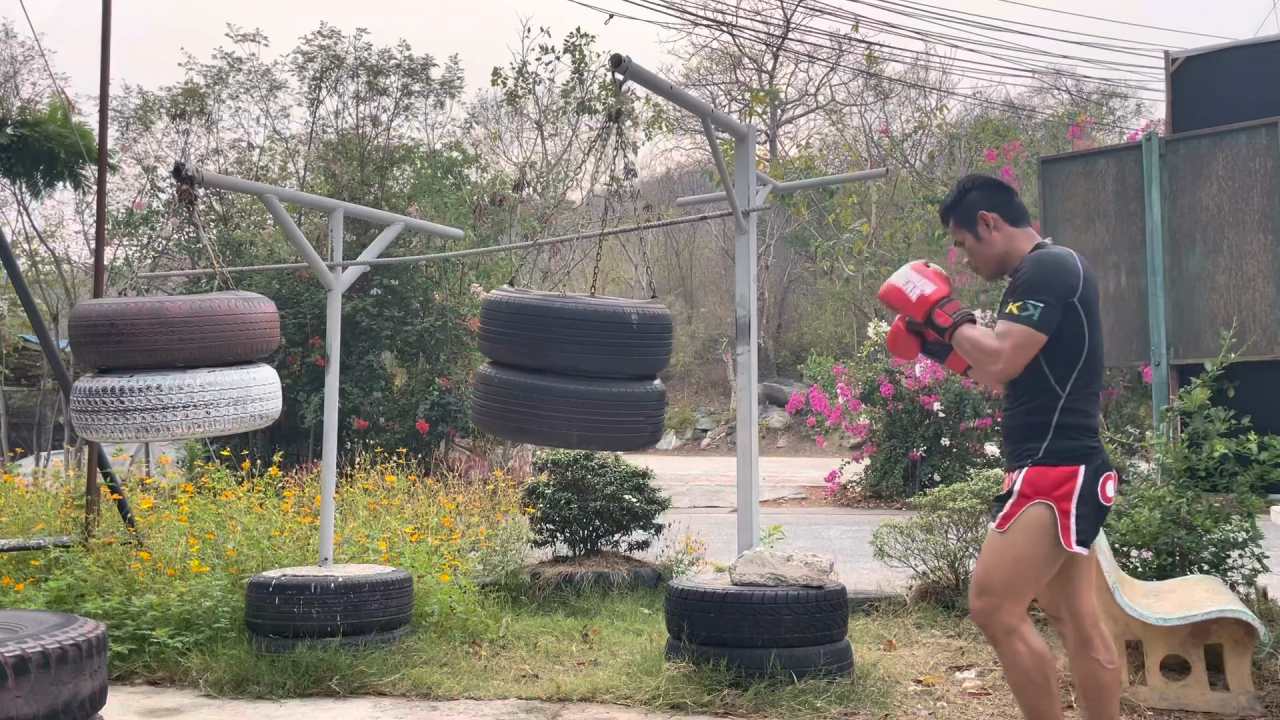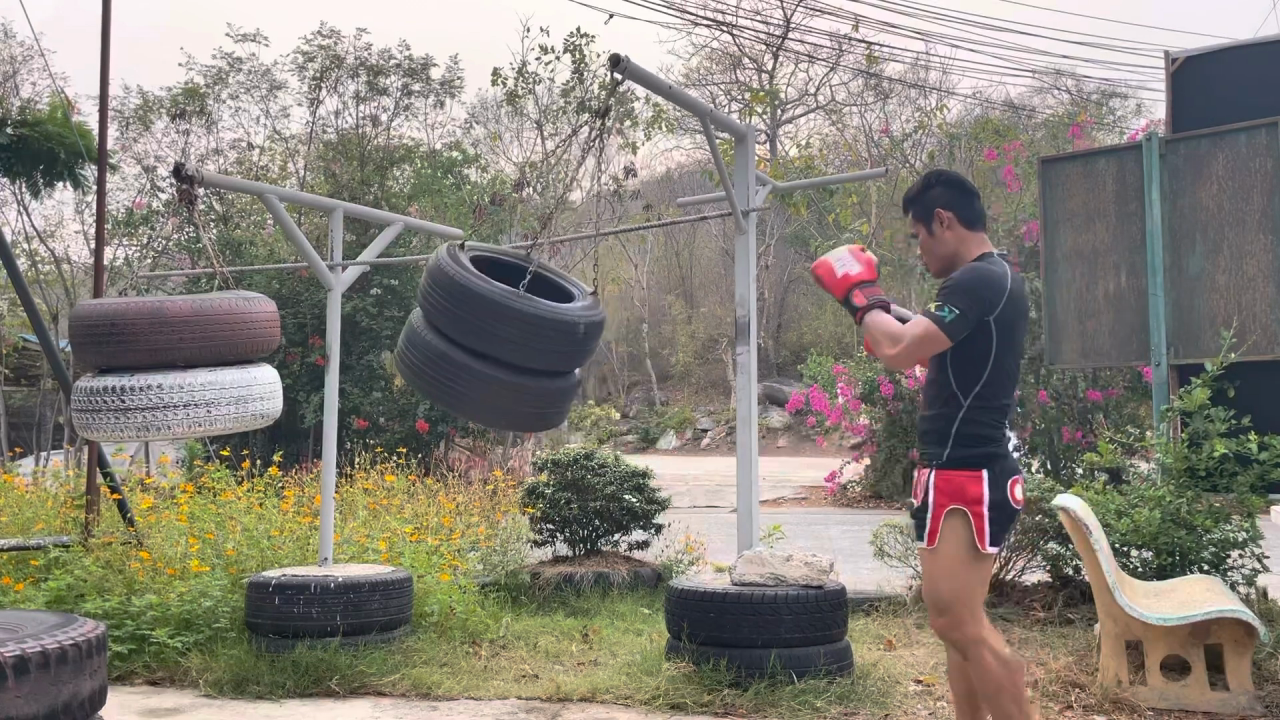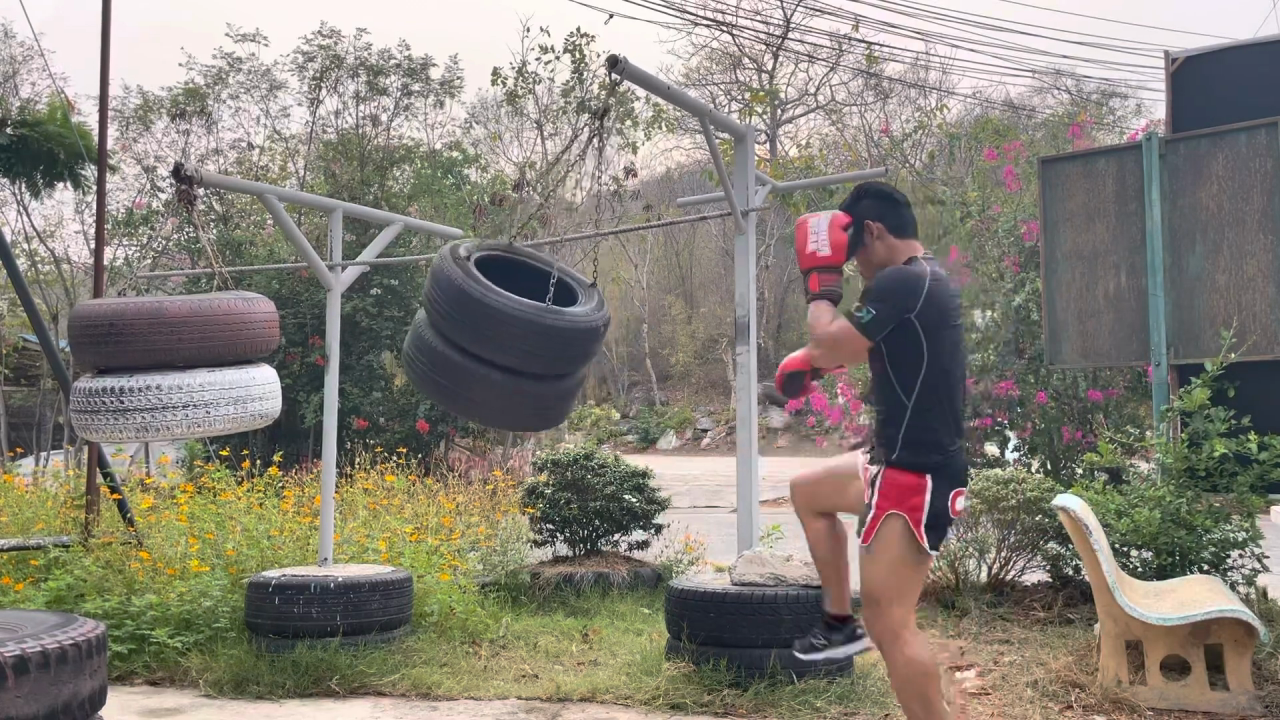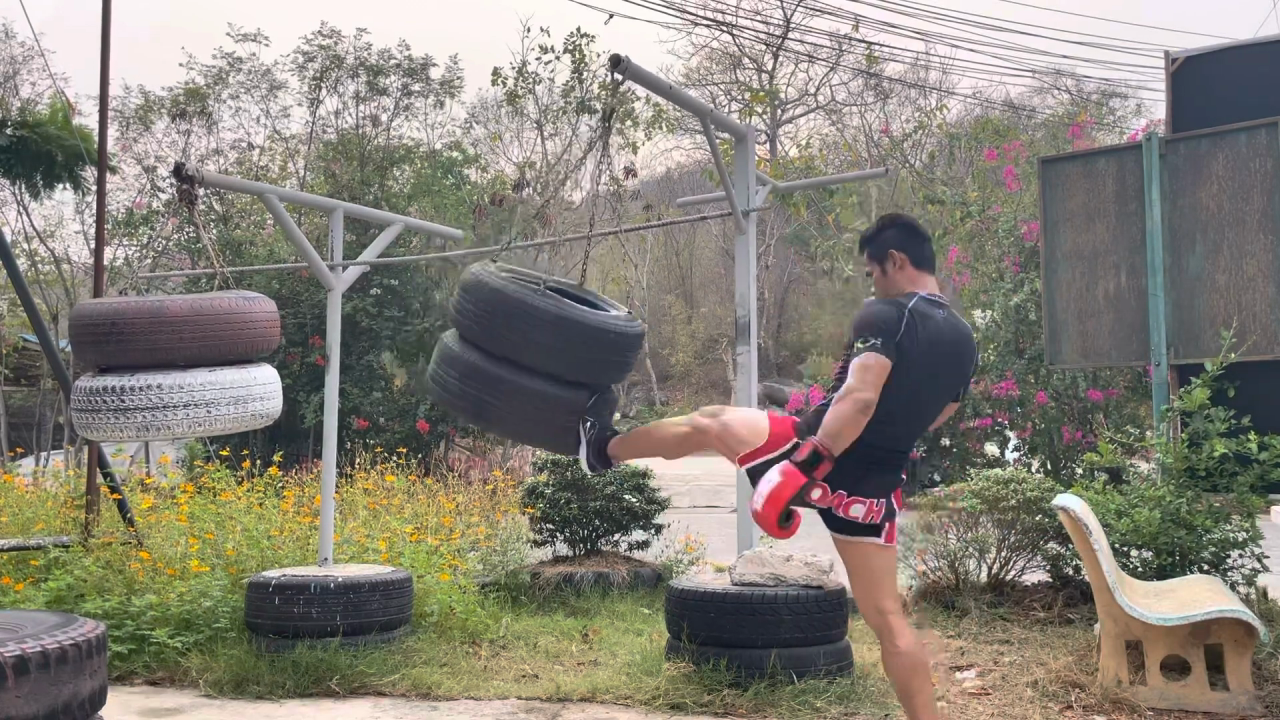
dt=1s
person 1, frame 1
left shoulder: (1050, 268)
right shoulder: (1036, 276)
left elbow: (1001, 361)
right elbow: (1007, 376)
left wrist: (943, 313)
right wrist: (945, 345)
left hip: (1056, 474)
right hip: (1049, 472)
left knee: (994, 608)
right knee: (1078, 622)
person 1, frame 2
left shoulder: (976, 281)
right shoulder: (997, 282)
left elbow: (898, 351)
left wrist: (862, 296)
right wrist: (886, 314)
left hip: (965, 481)
right hip: (980, 477)
left knee: (961, 625)
right knee: (956, 620)
person 1, frame 3
left shoulder: (913, 285)
right shoulder: (923, 280)
left elbow: (829, 351)
left wrist: (820, 277)
right wrist: (812, 364)
left hip: (914, 482)
right hip: (905, 461)
left knee: (890, 623)
right knee: (808, 492)
right ankle: (839, 623)
person 1, frame 4
left shoulder: (887, 315)
right shoulder: (964, 341)
left elbow: (858, 397)
left wrist: (808, 468)
left hip: (819, 459)
right hip: (874, 491)
left knee: (708, 422)
right knee: (889, 618)
left ankle: (607, 448)
